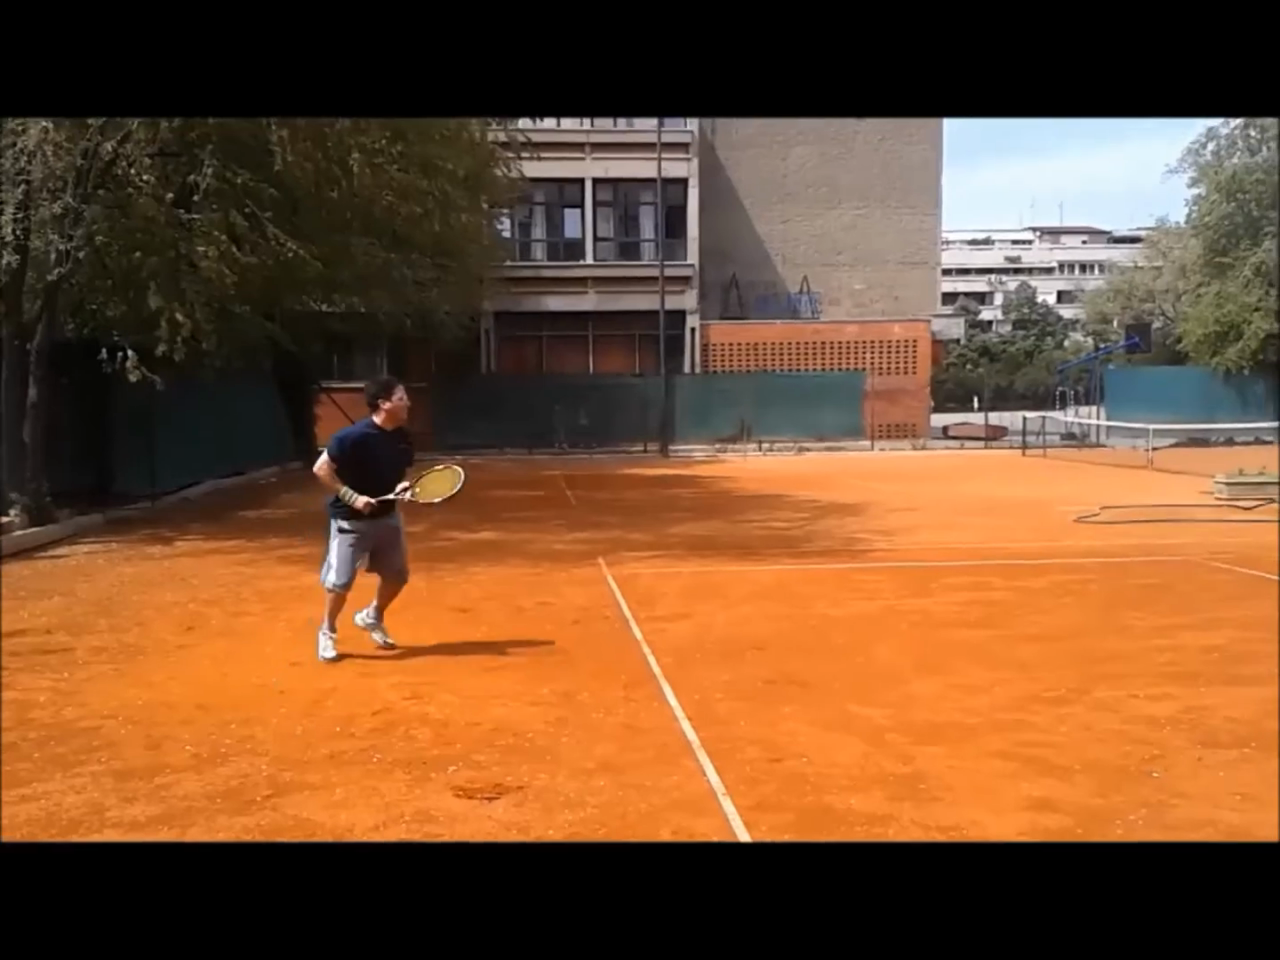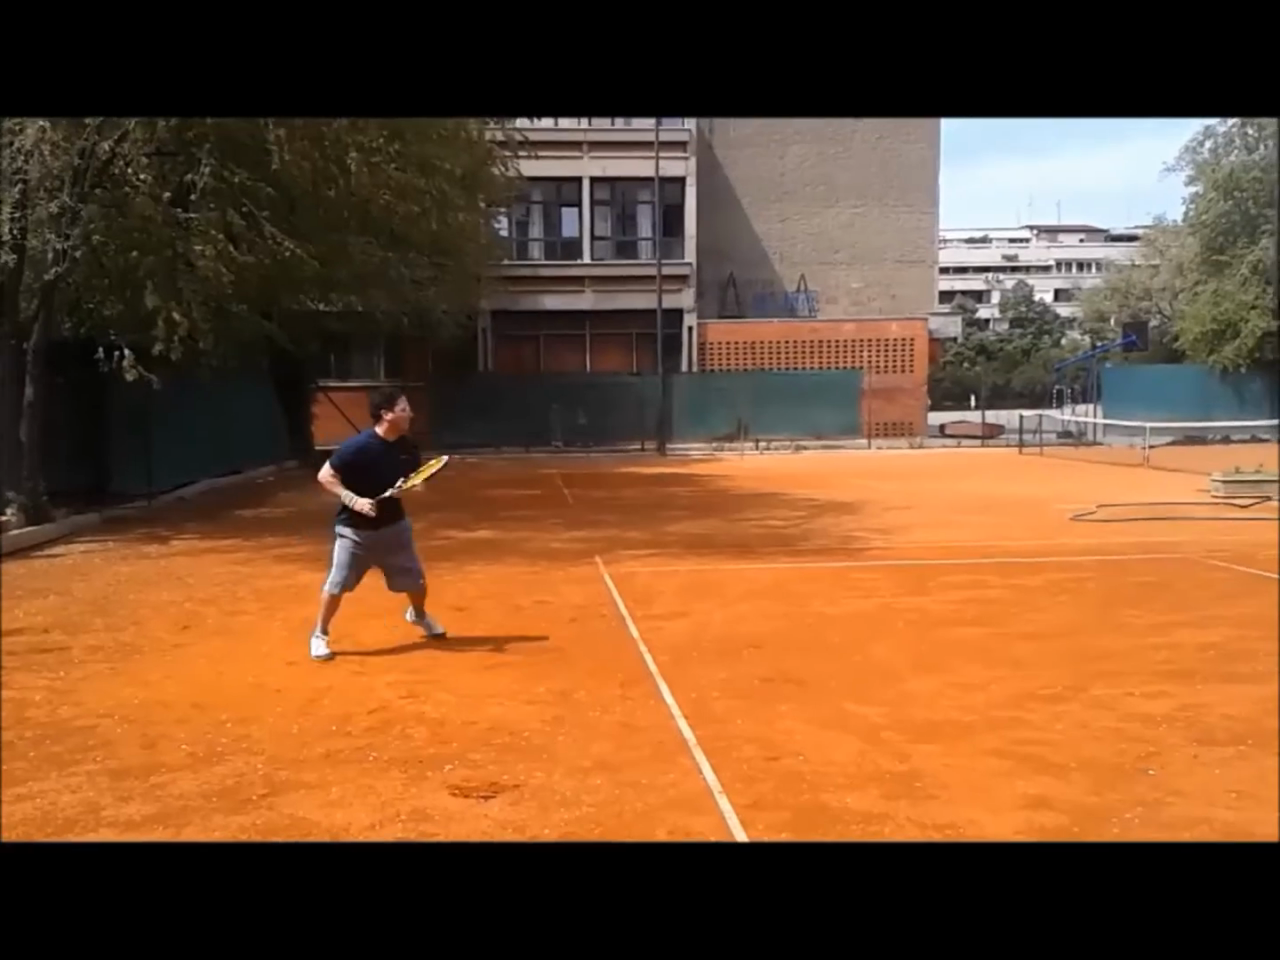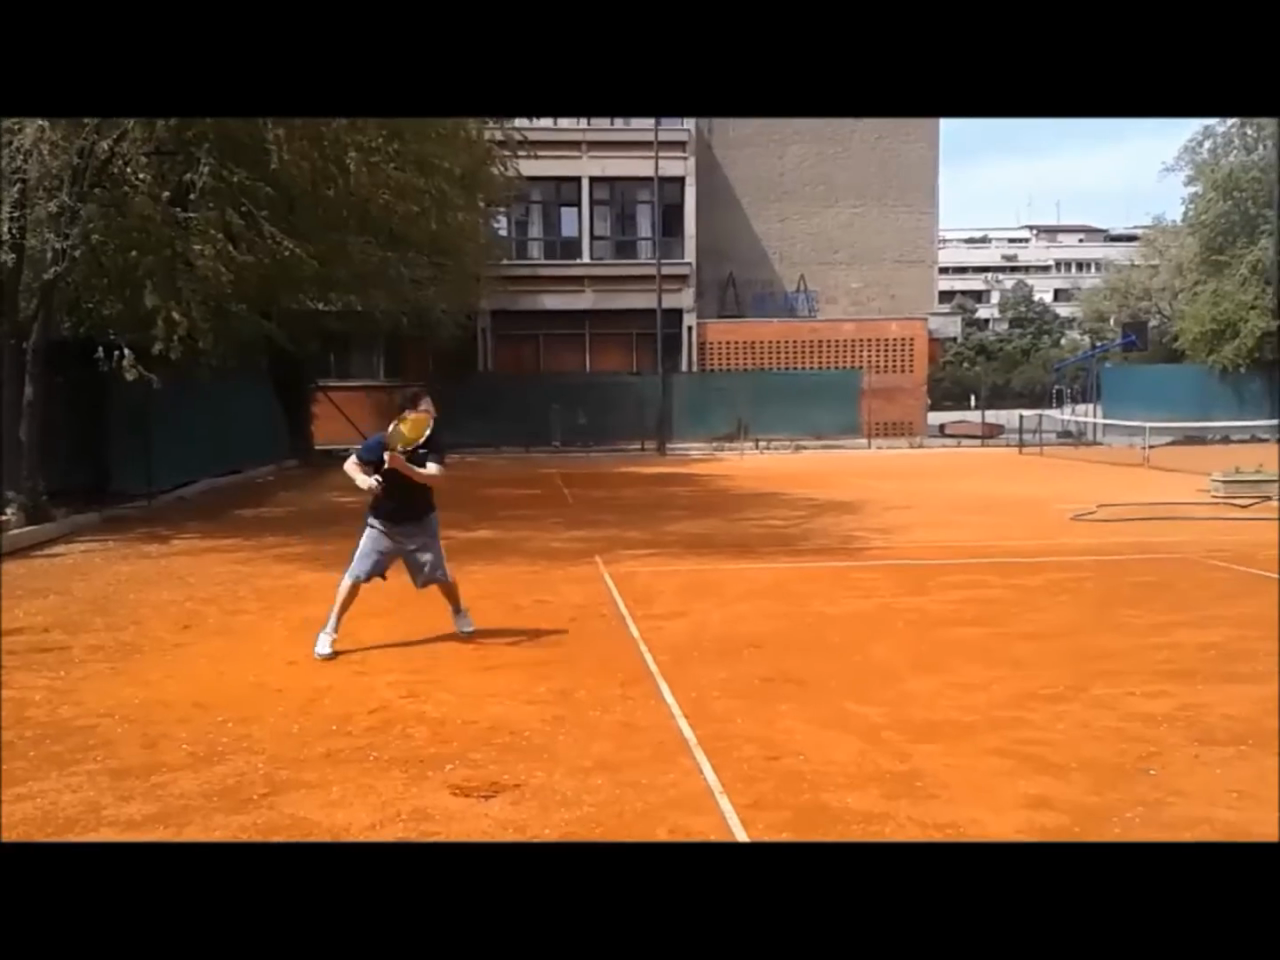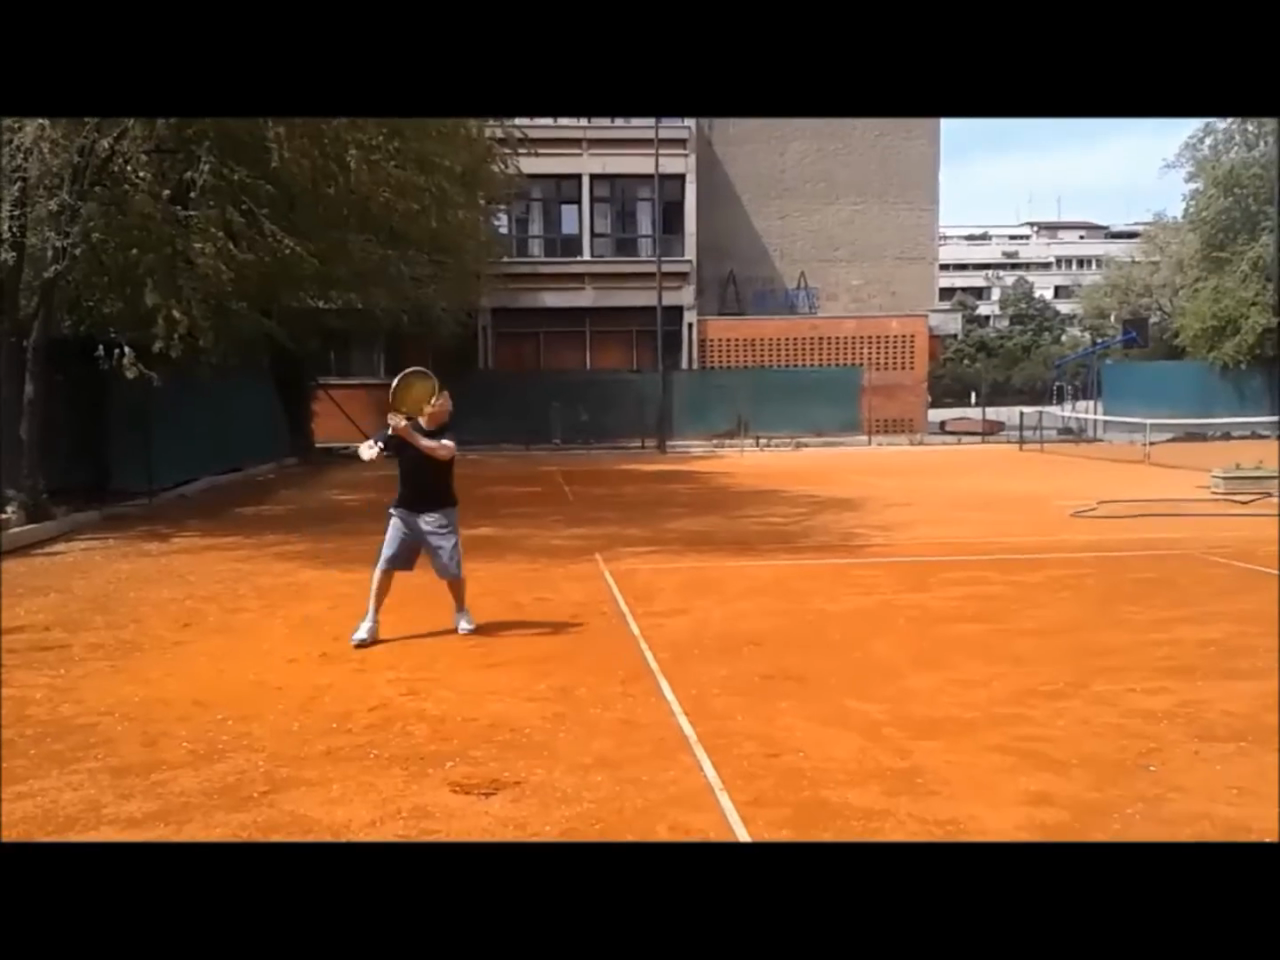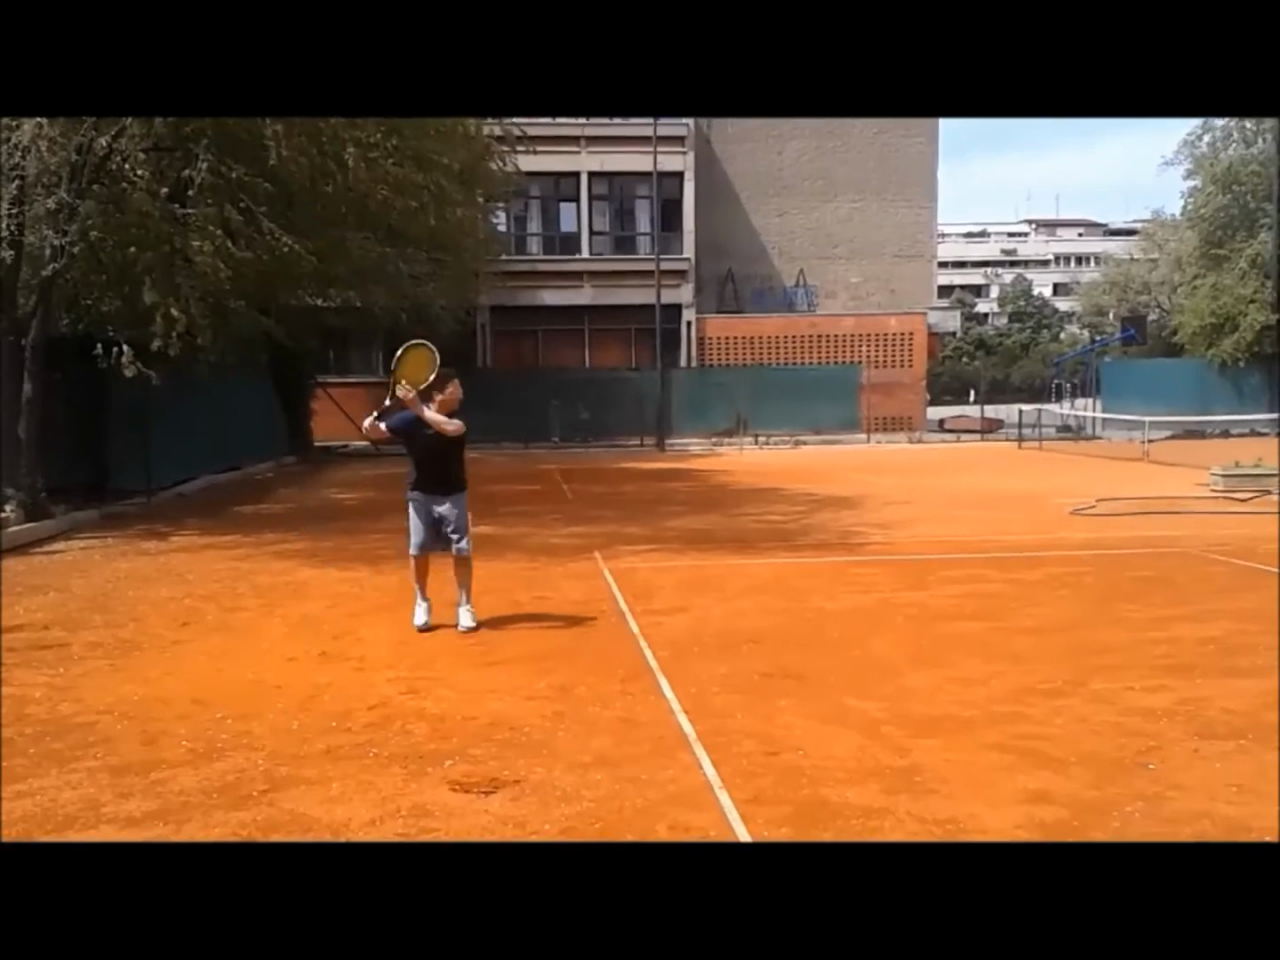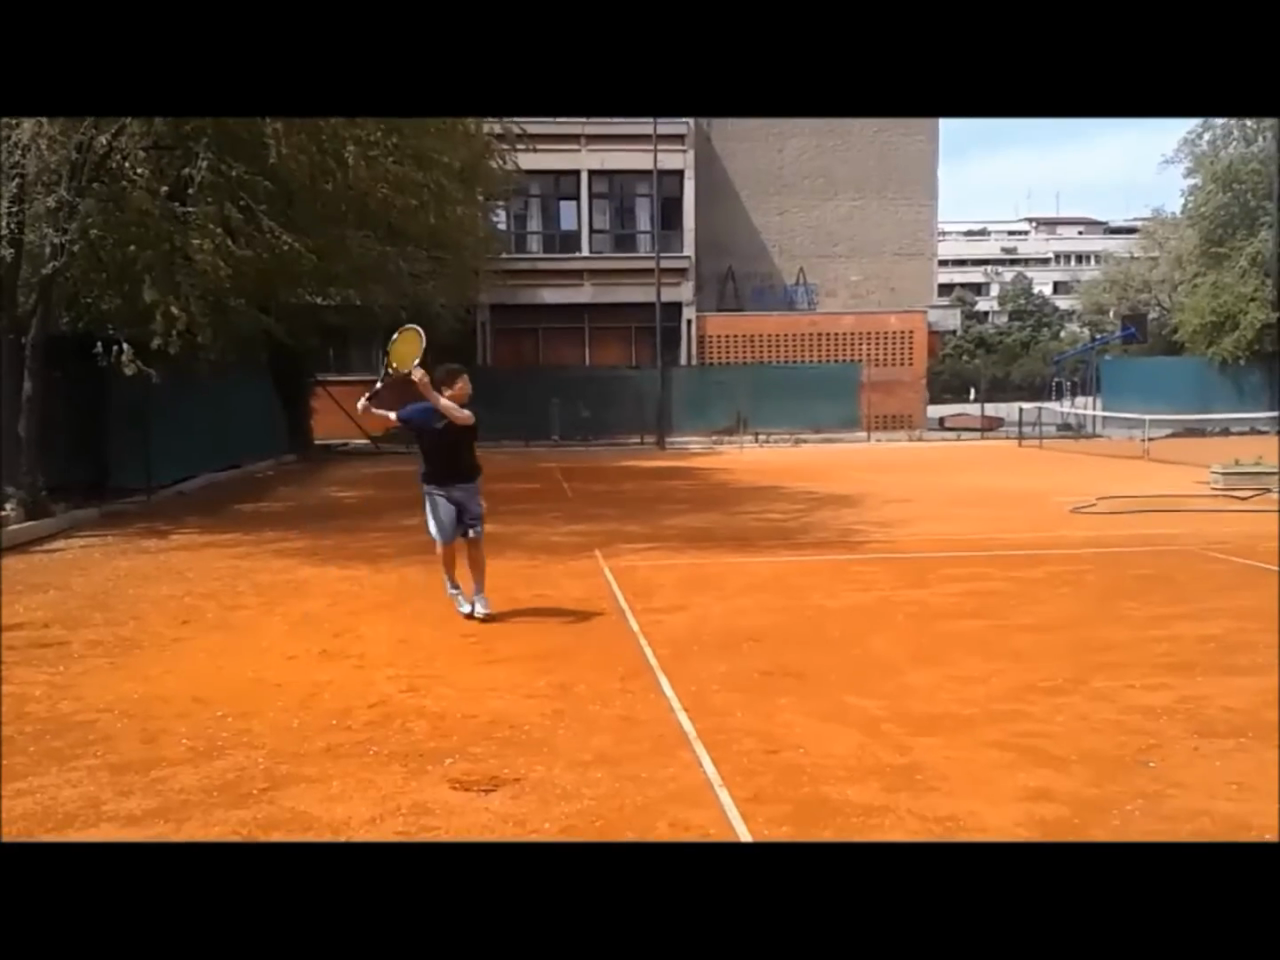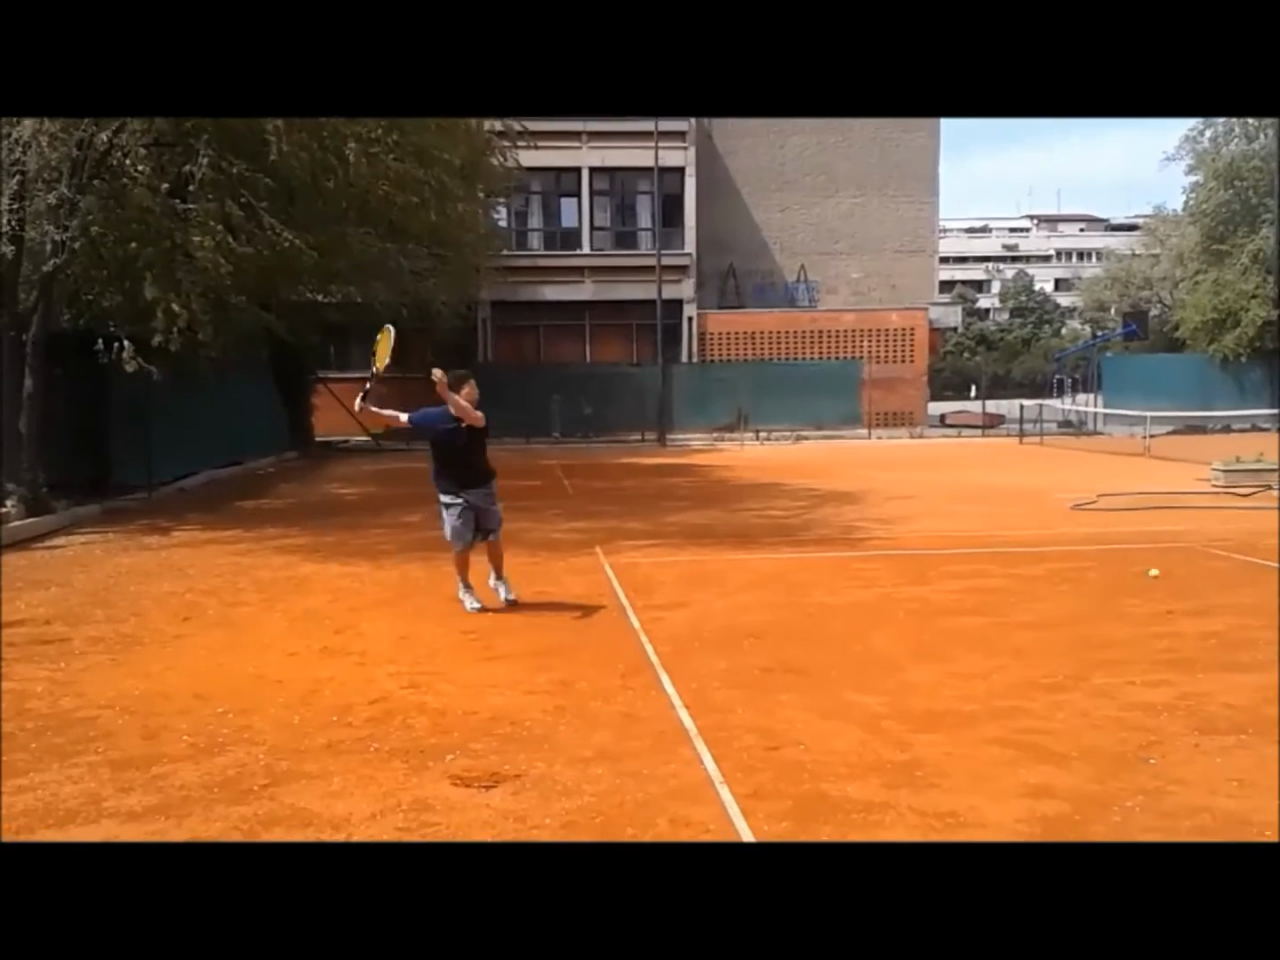
dt=0.1s
person 1, frame 1
left shoulder: (402, 437)
right shoulder: (353, 436)
left elbow: (404, 473)
right elbow: (321, 469)
left wrist: (404, 486)
right wrist: (351, 496)
left hip: (385, 516)
right hip: (350, 520)
left knee: (398, 576)
right knee: (340, 582)
left ankle: (372, 617)
right ankle: (327, 633)
person 1, frame 2
left shoulder: (407, 447)
right shoulder: (357, 447)
right elbow: (325, 477)
right wrist: (353, 501)
left hip: (393, 525)
right hip: (355, 528)
left knee: (415, 582)
right knee: (337, 585)
left ankle: (419, 615)
right ankle: (320, 634)
person 1, frame 3
left shoulder: (432, 442)
right shoulder: (381, 442)
left elbow: (434, 477)
right elbow: (350, 464)
left wrist: (404, 466)
right wrist: (363, 480)
left hip: (421, 522)
right hip: (382, 522)
left knee: (439, 575)
right knee: (356, 576)
left ankle: (459, 613)
right ankle: (330, 631)
person 1, frame 4
left shoulder: (446, 433)
right shoulder: (397, 433)
left elbow: (443, 452)
right elbow: (366, 448)
left wrist: (409, 434)
right wrist: (368, 450)
left hip: (440, 511)
right hip: (406, 510)
left knee: (452, 571)
right knee: (386, 564)
left ankle: (461, 612)
right ankle: (370, 621)
person 1, frame 5
left shoulder: (457, 421)
right shoulder: (409, 419)
left elbow: (448, 428)
right elbow: (379, 431)
left wrist: (417, 406)
right wrist: (369, 425)
left hip: (454, 495)
right hip: (422, 495)
left knee: (461, 551)
right knee: (419, 550)
left ankle: (465, 605)
right ankle: (422, 601)
person 1, frame 6
left shoulder: (465, 414)
right shoulder: (420, 412)
left elbow: (459, 417)
right elbow: (389, 418)
left wrist: (429, 392)
right wrist: (369, 409)
left hip: (466, 484)
right hip: (436, 486)
left knee: (474, 537)
right knee: (445, 540)
left ankle: (479, 594)
right ankle: (453, 588)
person 1, frame 7
left shoulder: (477, 418)
right shoulder: (432, 418)
left elbow: (469, 416)
right elbow: (399, 418)
left wrist: (446, 393)
right wrist: (369, 410)
left hip: (482, 488)
right hip: (452, 493)
left knee: (492, 538)
right knee: (460, 543)
left ankle: (499, 580)
right ankle: (465, 589)
